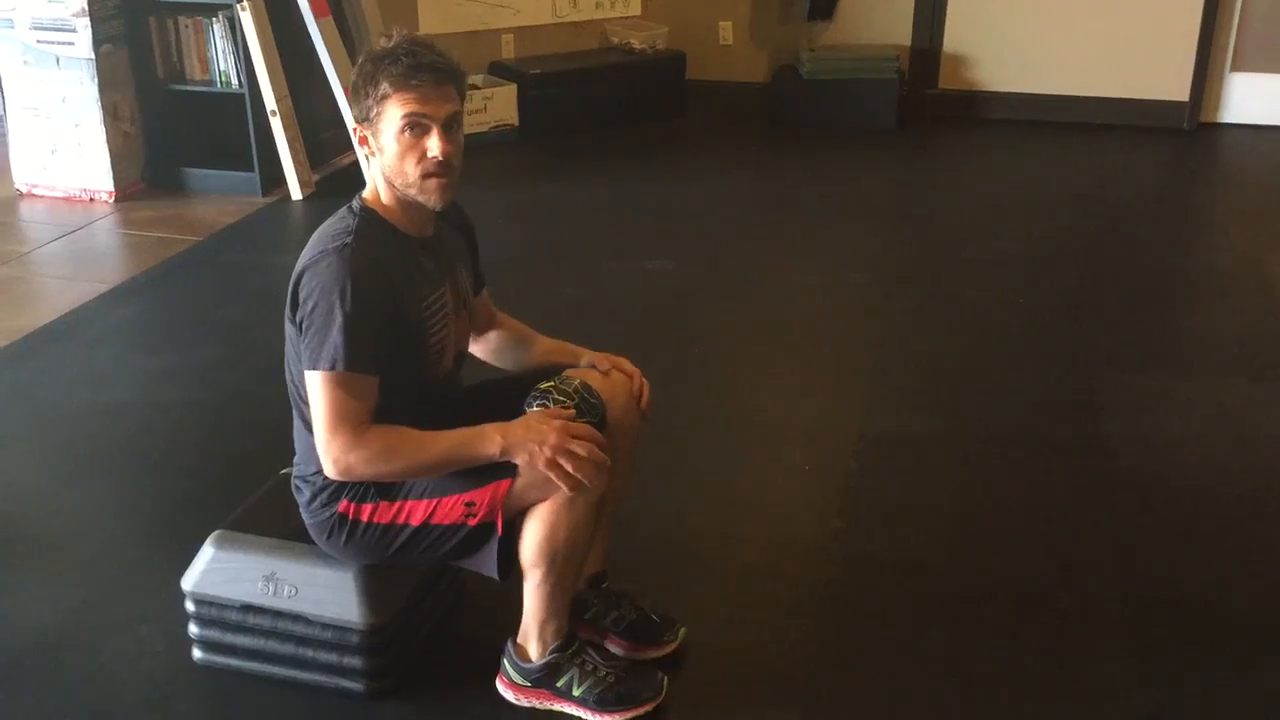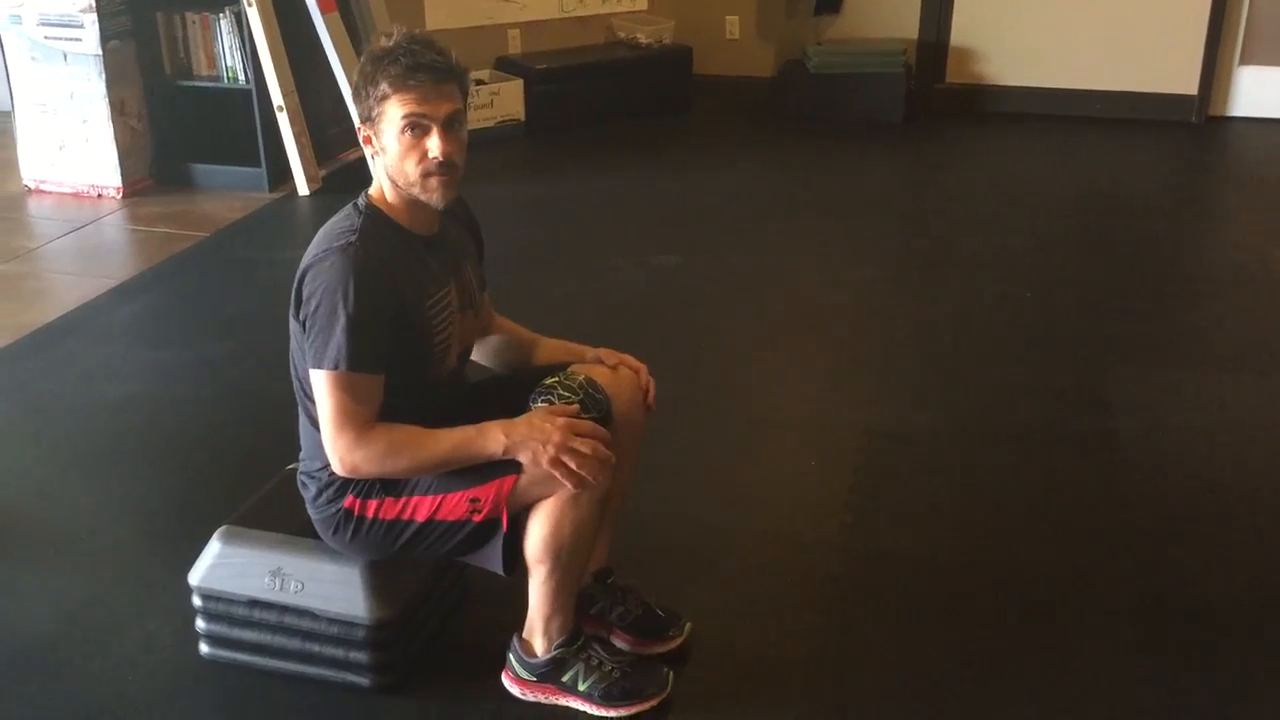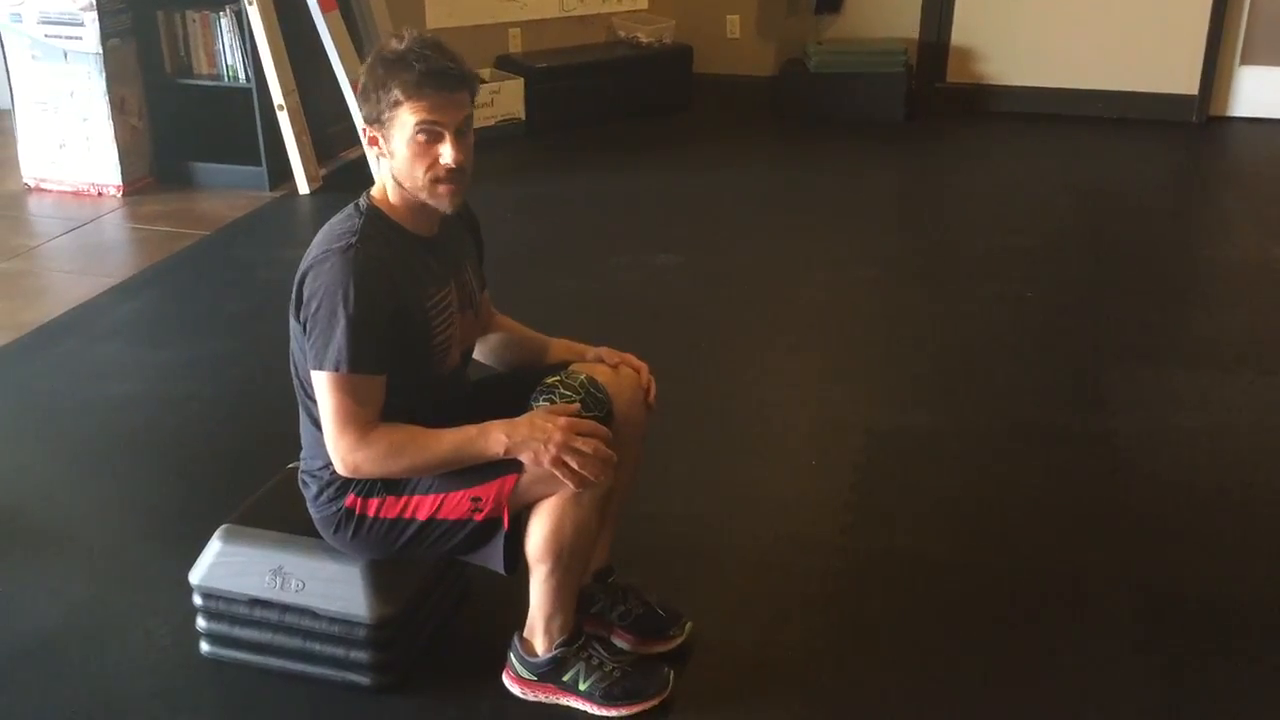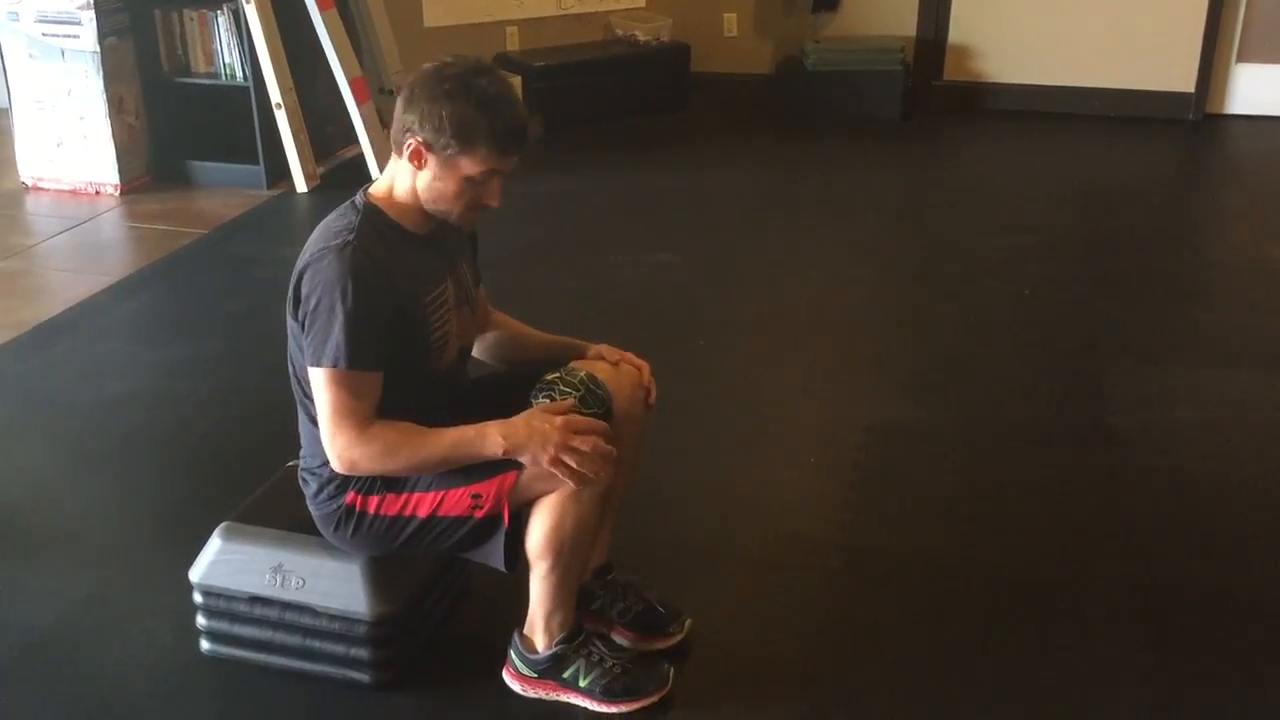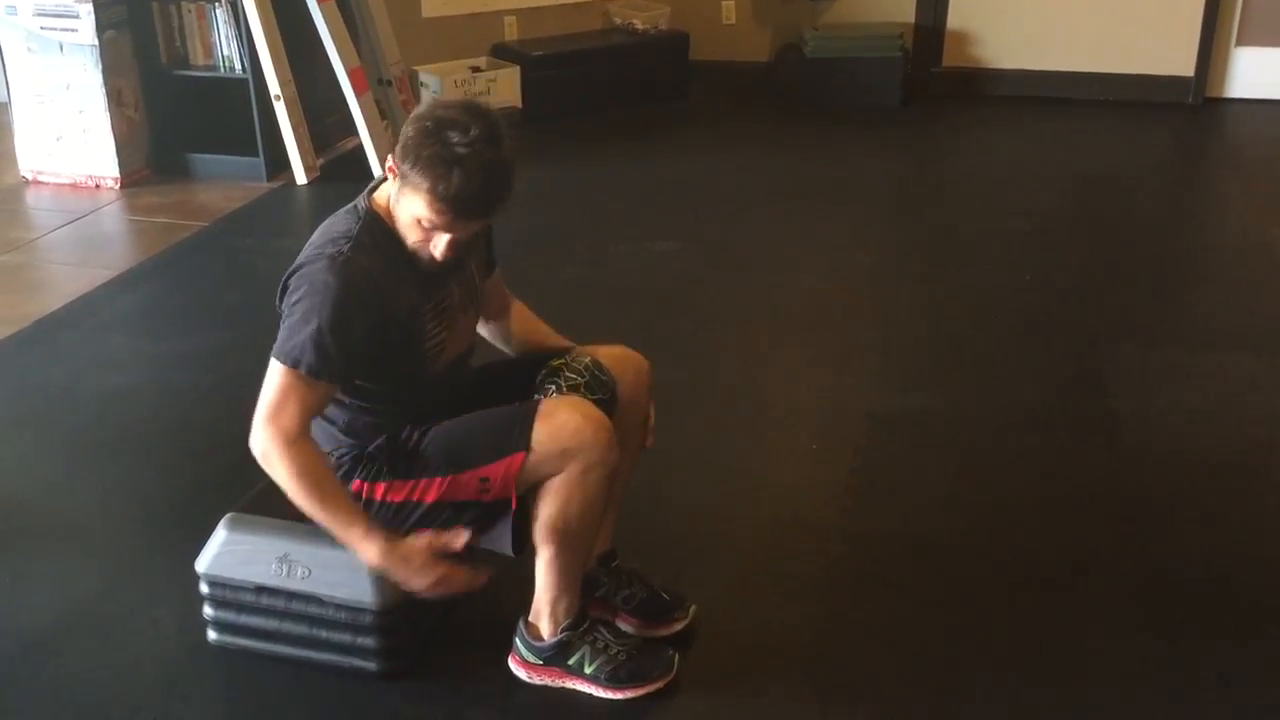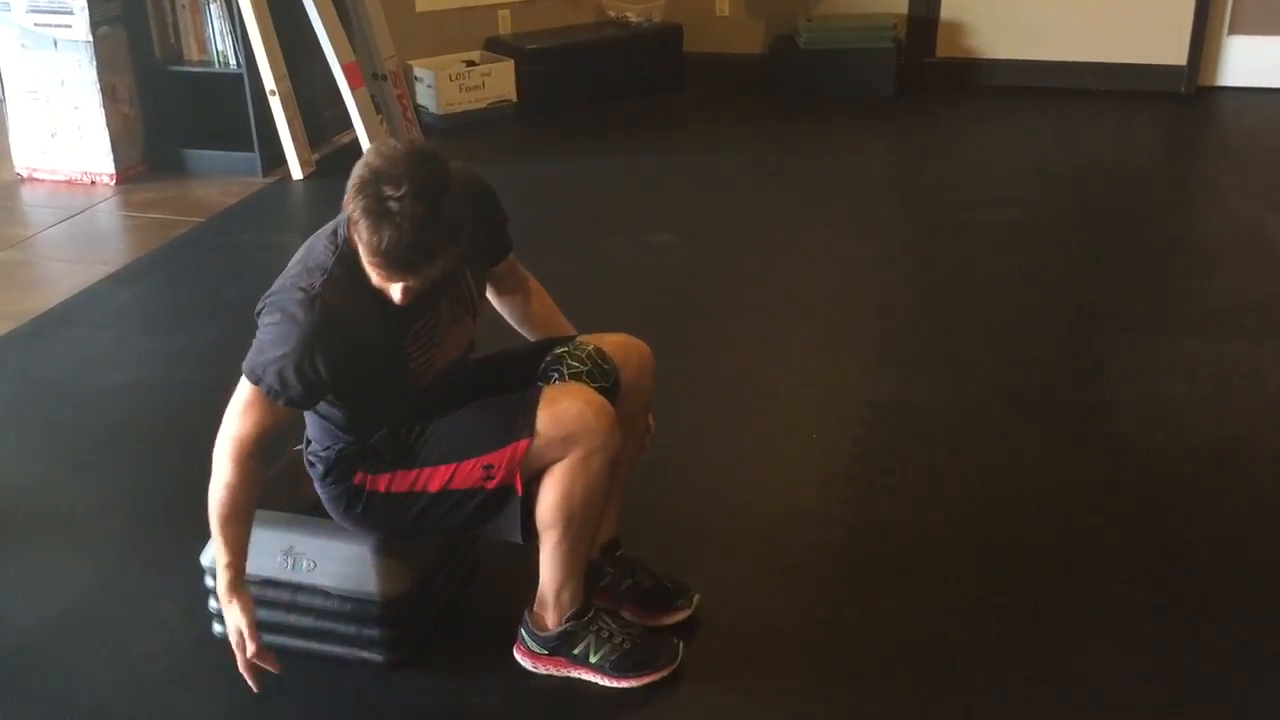
dt=0.4s
person 1, frame 1
left shoulder: (445, 219)
right shoulder: (346, 267)
left elbow: (483, 329)
right elbow: (345, 451)
left wrist: (582, 357)
right wrist: (506, 440)
left hip: (427, 428)
right hip: (358, 493)
left knee: (613, 398)
right knee: (571, 472)
left ankle: (584, 592)
right ankle: (539, 661)
person 1, frame 2
left shoulder: (451, 216)
right shoulder: (350, 266)
left elbow: (481, 332)
right elbow: (351, 449)
left wrist: (587, 354)
right wrist: (509, 436)
left hip: (435, 421)
right hip: (364, 489)
left knee: (617, 392)
right knee: (577, 466)
left ankle: (589, 587)
right ankle: (544, 656)
person 1, frame 3
left shoulder: (451, 216)
right shoulder: (350, 268)
left elbow: (481, 330)
right elbow: (354, 450)
left wrist: (586, 354)
right wrist: (510, 438)
left hip: (436, 422)
right hip: (364, 491)
left knee: (619, 391)
right knee: (574, 466)
left ankle: (590, 585)
right ankle: (546, 655)
person 1, frame 4
left shoulder: (442, 219)
right shoulder: (347, 265)
left elbow: (479, 327)
right elbow: (349, 446)
left wrist: (583, 352)
right wrist: (507, 437)
left hip: (435, 417)
right hip: (361, 488)
left knee: (617, 390)
right knee: (575, 465)
left ankle: (589, 583)
right ankle: (546, 651)
person 1, frame 5
left shoulder: (452, 222)
right shoulder: (339, 277)
left elbow: (496, 309)
right elbow: (274, 437)
left wrist: (584, 362)
right wrist: (382, 550)
left hip: (439, 401)
right hip: (369, 467)
left knee: (624, 372)
right knee: (583, 436)
left ankle: (592, 570)
right ankle: (550, 637)
person 1, frame 6
left shoulder: (464, 202)
right shoulder: (313, 309)
left elbow: (512, 285)
right elbow: (237, 444)
left wrist: (585, 370)
right wrist: (231, 588)
left hip: (444, 393)
right hip: (371, 462)
left knee: (627, 360)
right knee: (585, 423)
left ankle: (596, 560)
right ankle: (554, 629)
